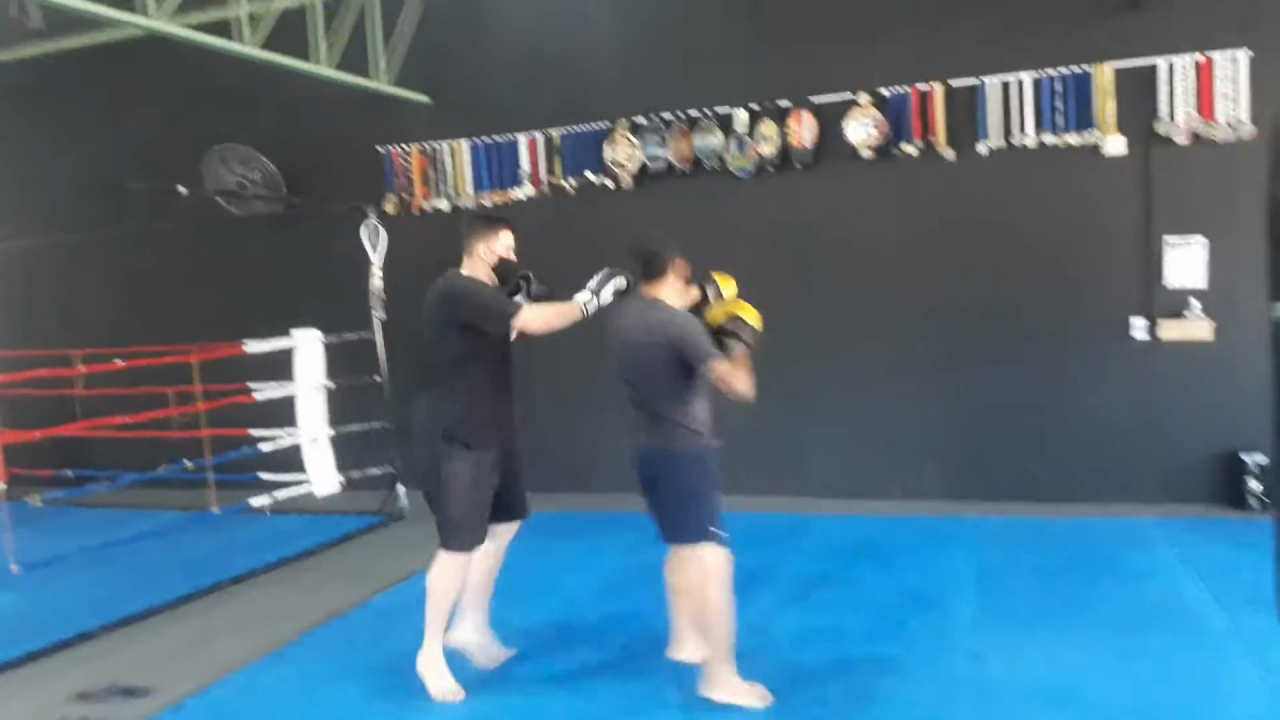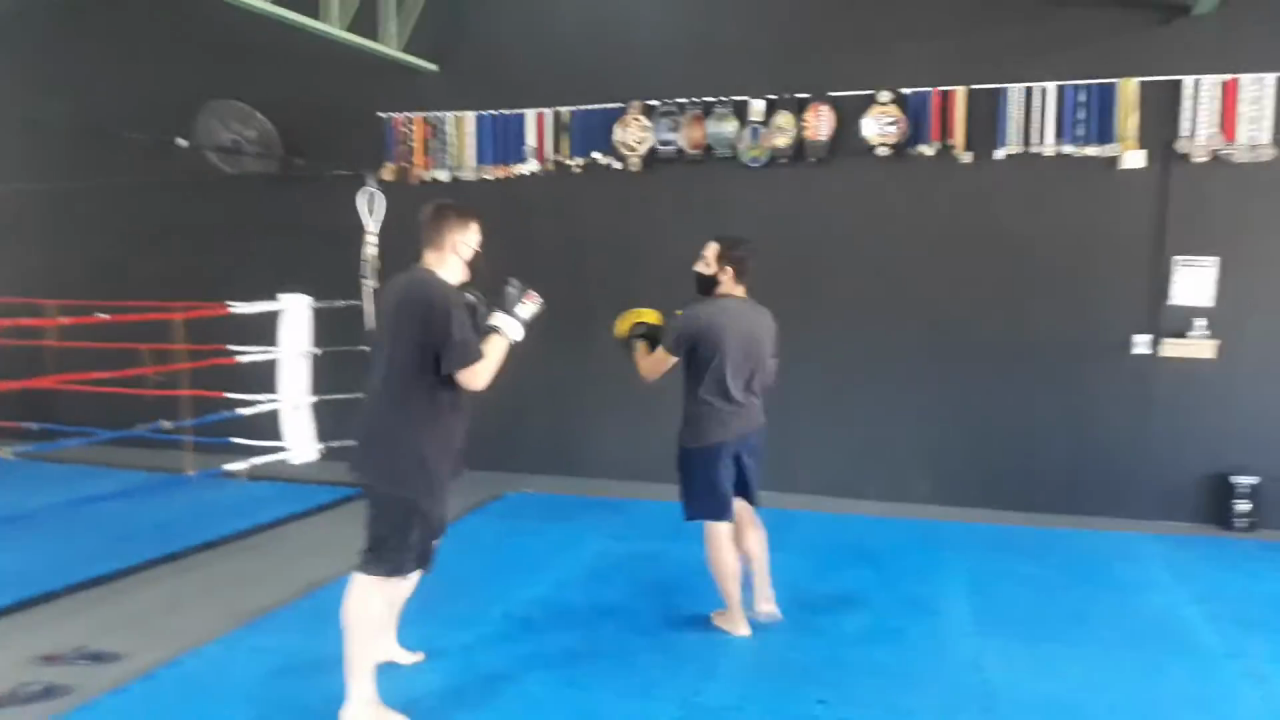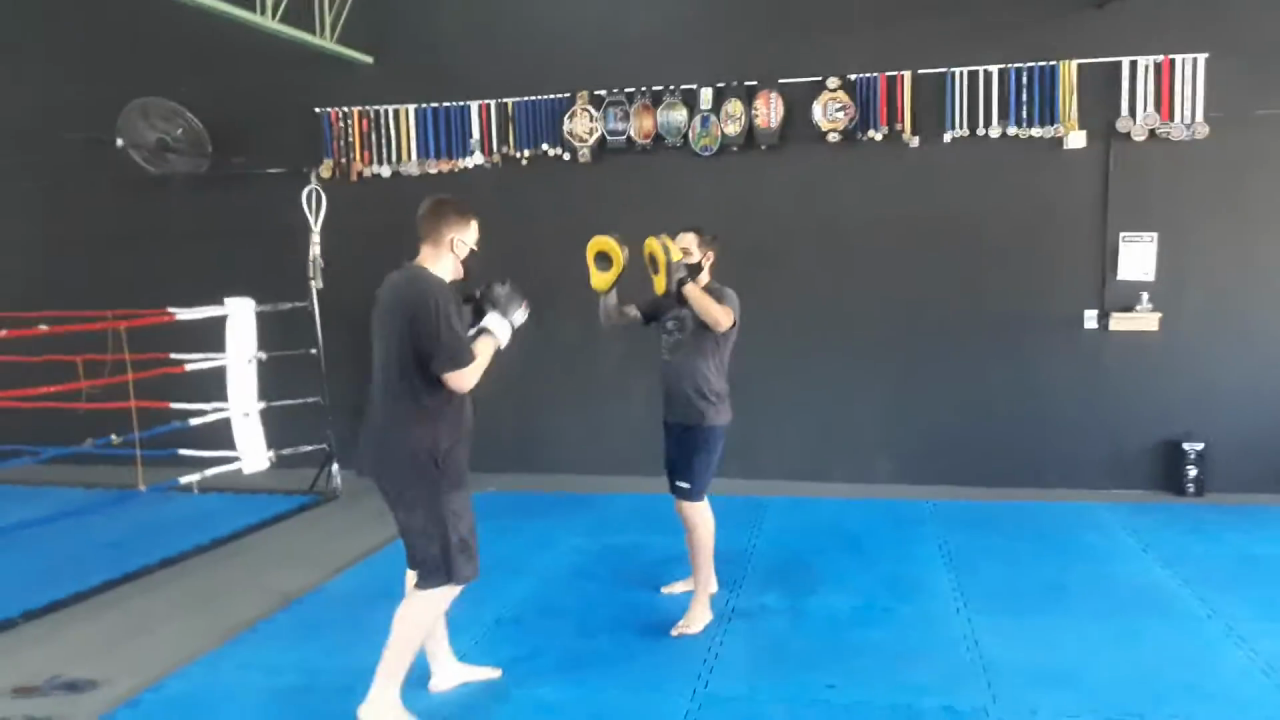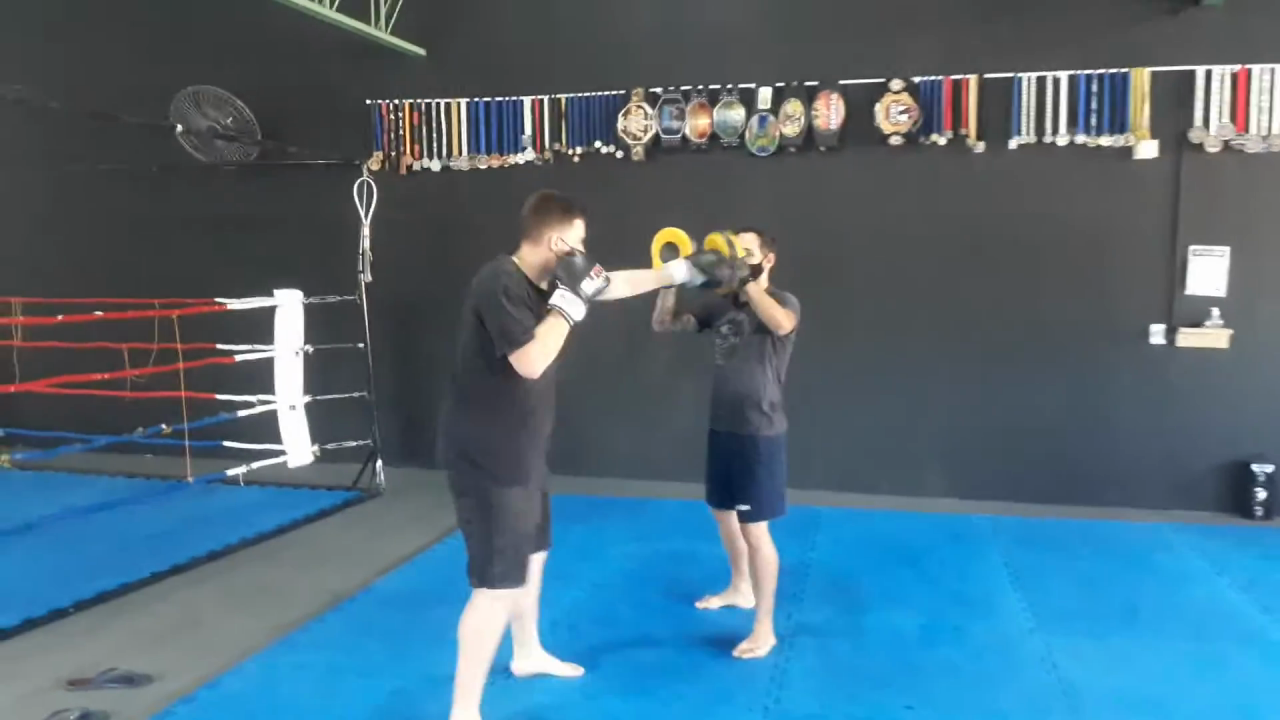
dt=0.5s
person 1, frame 1
left shoulder: (480, 293)
right shoulder: (458, 293)
left elbow: (504, 333)
right elbow: (537, 322)
left wrist: (521, 297)
right wrist: (592, 296)
left hip: (485, 431)
right hip: (454, 436)
left knee: (503, 522)
right knee: (461, 543)
left ankle: (471, 625)
right ankle: (431, 654)
person 1, frame 2
left shoulder: (403, 287)
right shoulder: (440, 297)
right elbow: (475, 376)
left wrist: (470, 322)
right wrist: (508, 320)
left hip: (397, 444)
right hip: (409, 453)
left knee: (415, 549)
right knee: (382, 567)
left ankle: (381, 639)
person 1, frame 3
left shoulder: (401, 283)
right shoulder: (431, 294)
right elbow: (462, 377)
left wrist: (476, 322)
right wrist: (498, 324)
left hip: (403, 448)
right hip: (423, 456)
left knee: (430, 564)
right knee: (442, 574)
left ankle: (444, 664)
person 1, frame 4
left shoulder: (542, 278)
right shoulder: (498, 284)
left elbow: (608, 285)
right elbow: (530, 361)
left wrist: (680, 270)
right wrist: (570, 298)
left hip: (519, 449)
right hip: (488, 454)
left knee: (531, 550)
right knee: (500, 581)
left ankle: (528, 651)
person 2, frame 1
left shoulder: (626, 315)
right shoulder: (683, 326)
right elbow: (740, 387)
left wrist: (704, 294)
right wrist: (739, 341)
left hip: (649, 451)
right hip: (686, 451)
left knee: (680, 547)
right knee: (713, 557)
left ankle: (684, 638)
right ankle: (721, 677)
person 2, frame 2
left shoulder: (697, 318)
right shoulder: (763, 319)
left elbow: (649, 371)
left wrist: (642, 338)
left hip: (704, 438)
right hip: (749, 431)
left knee: (718, 526)
right knee: (744, 513)
left ankle: (736, 615)
right ankle: (762, 594)
person 2, frame 3
left shoulder: (722, 297)
right shoulder: (666, 301)
left elbow: (720, 322)
right elbow: (612, 318)
left wrist: (685, 281)
right wrist: (608, 287)
left hip: (705, 419)
right hip: (675, 416)
left knee: (689, 506)
right knee: (693, 500)
left ankle: (701, 605)
right ankle: (703, 576)
person 2, frame 4
left shoulder: (783, 302)
right shoulder: (720, 305)
left elbow: (781, 325)
right elbow: (664, 324)
left wrist: (747, 281)
right wrist: (669, 283)
left hip: (759, 432)
right hip: (722, 426)
left knee: (754, 527)
right knee: (723, 511)
left ankle: (764, 628)
right ankle: (740, 589)
